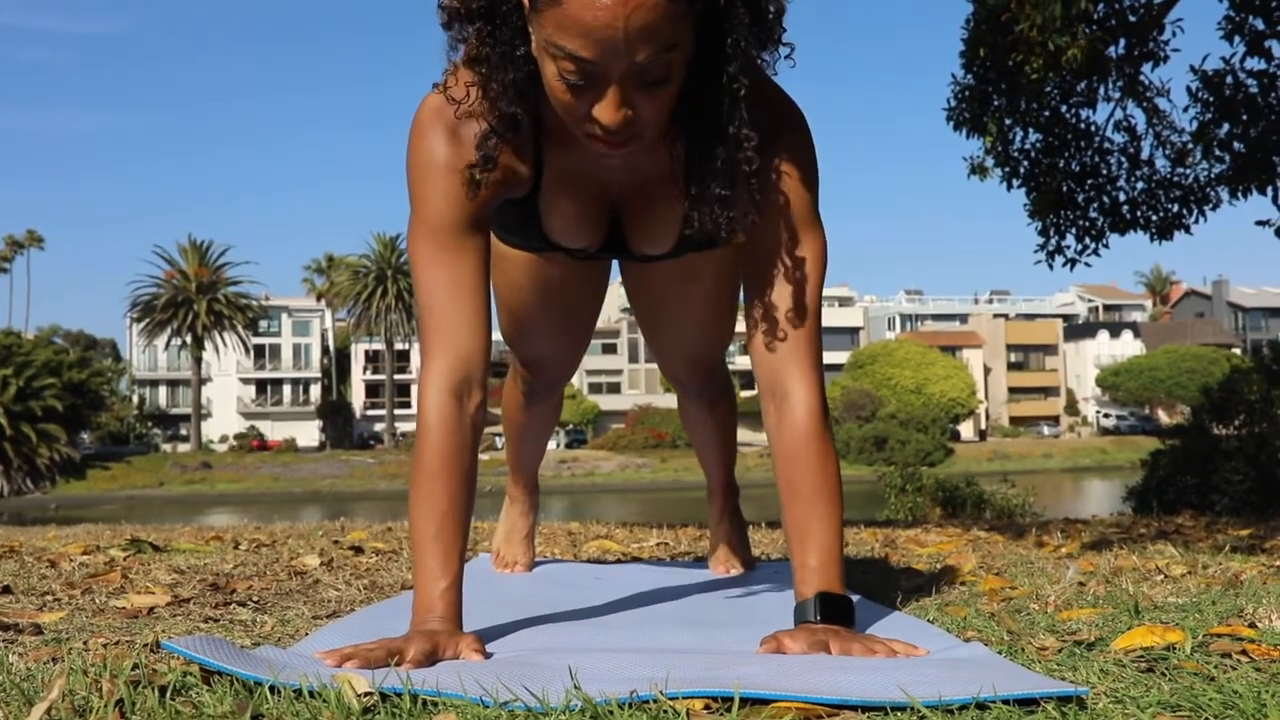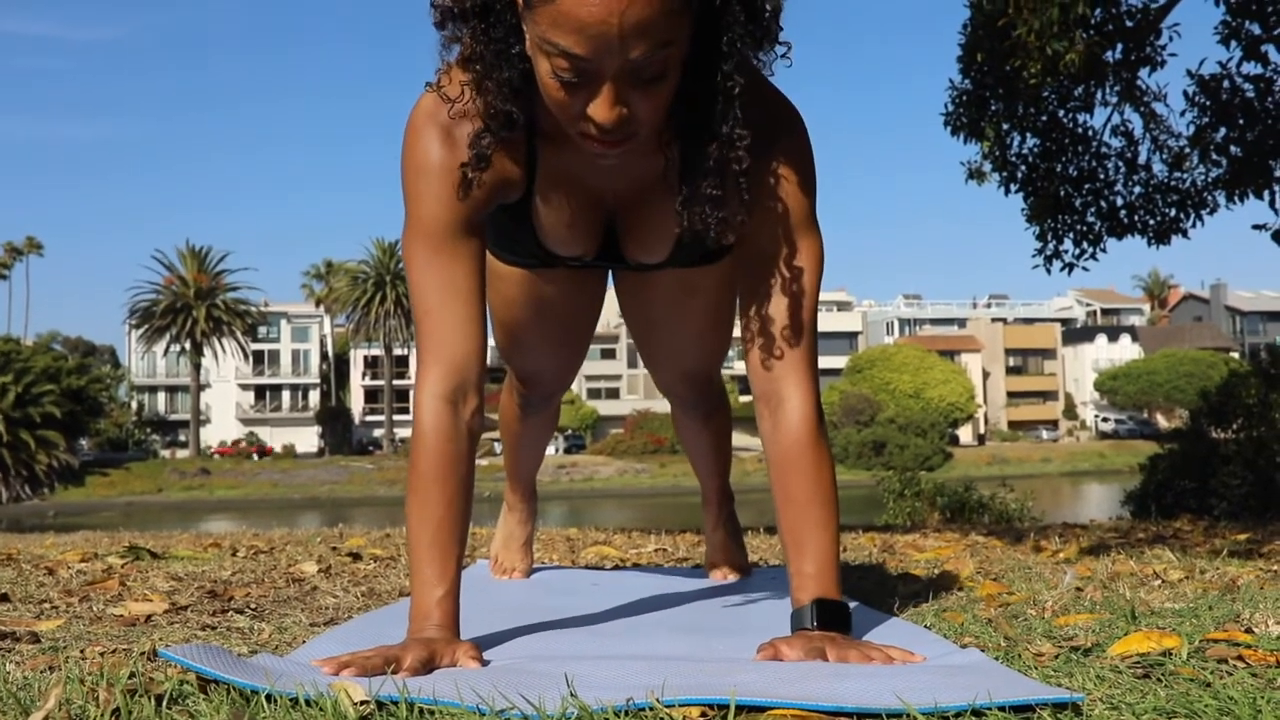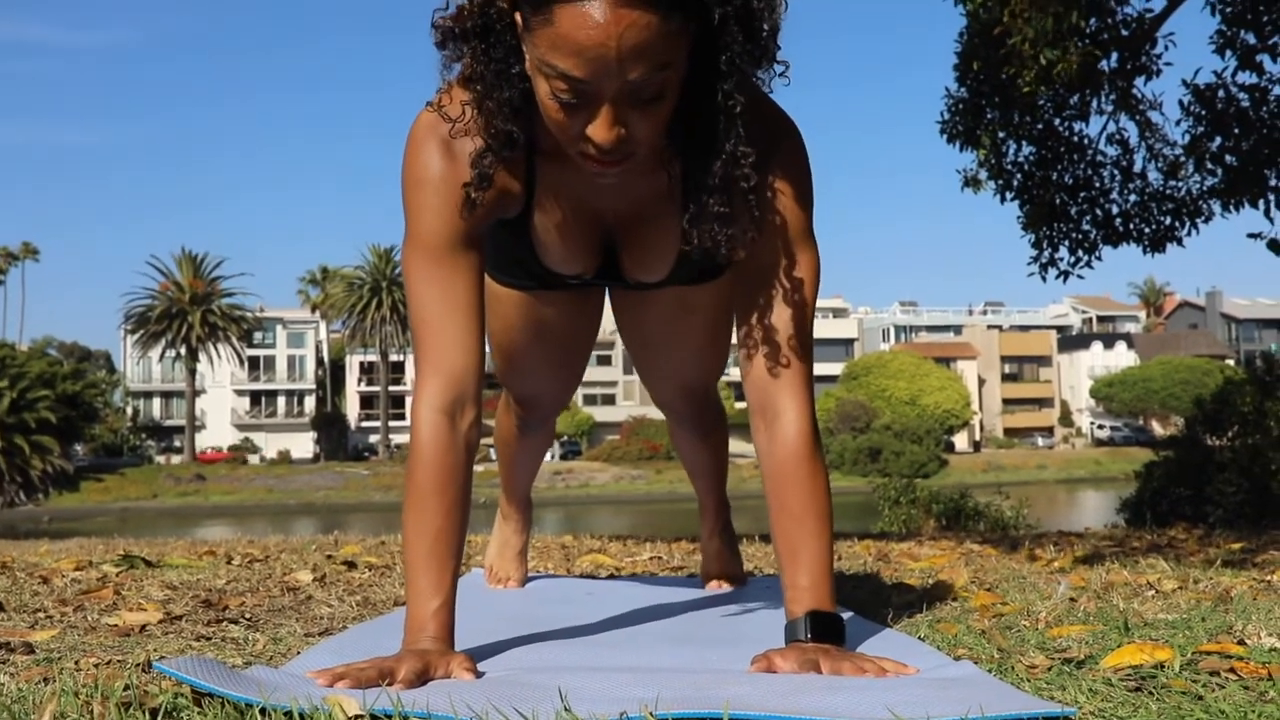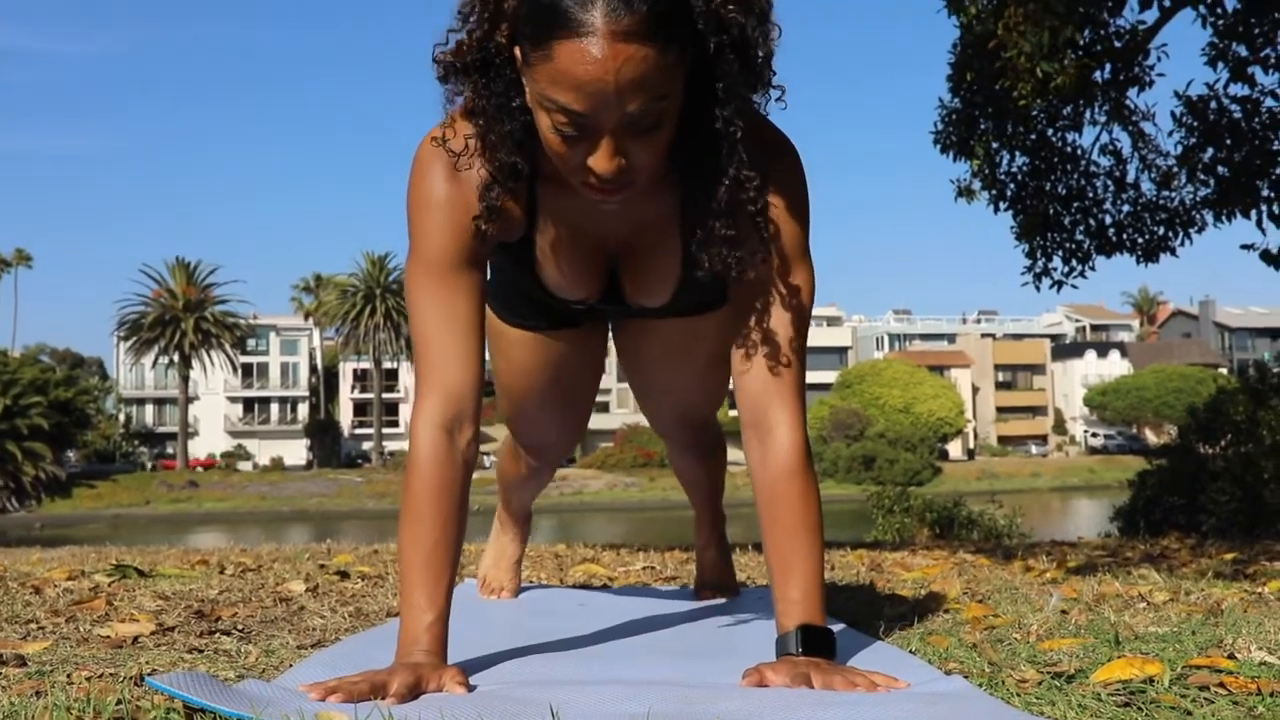
dt=0.4s
person 1, frame 1
left shoulder: (758, 125)
right shoulder: (463, 121)
left elbow: (791, 379)
right elbow: (453, 381)
left wrist: (824, 608)
right wrist: (435, 617)
left hip: (687, 226)
right hip: (541, 223)
right knee: (541, 367)
left ankle: (723, 507)
right ankle: (520, 499)
person 1, frame 2
left shoulder: (756, 129)
right shoulder: (456, 122)
left elbow: (786, 386)
right elbow: (448, 389)
left wrist: (820, 616)
right wrist: (432, 625)
left hip: (685, 236)
right hip: (536, 234)
right knee: (537, 380)
left ankle: (719, 513)
right ankle: (517, 506)
person 1, frame 3
left shoulder: (757, 144)
right shoulder: (457, 140)
left elbow: (782, 399)
right elbow: (446, 401)
left wrist: (813, 628)
right wrist: (427, 637)
left hip: (682, 258)
right hip: (535, 253)
right knee: (534, 398)
left ankle: (716, 524)
right ankle: (513, 515)
person 1, frame 4
left shoulder: (755, 169)
right shoulder: (461, 166)
left elbow: (774, 418)
right elbow: (444, 416)
left wrist: (804, 644)
right wrist: (420, 651)
left hip: (687, 296)
right hip: (542, 289)
right knee: (541, 443)
left ankle: (711, 536)
right ankle: (509, 518)
